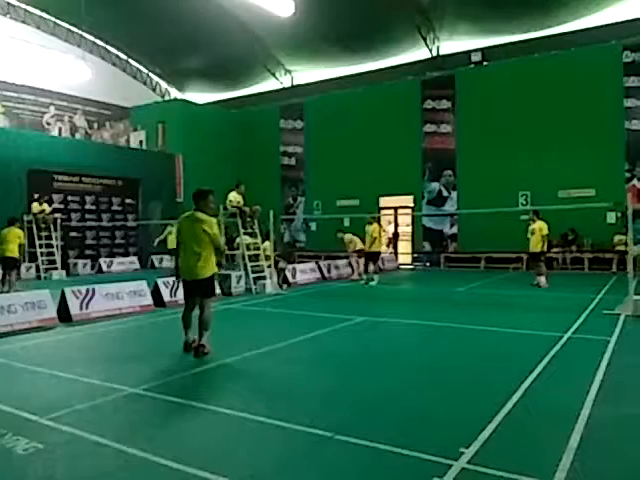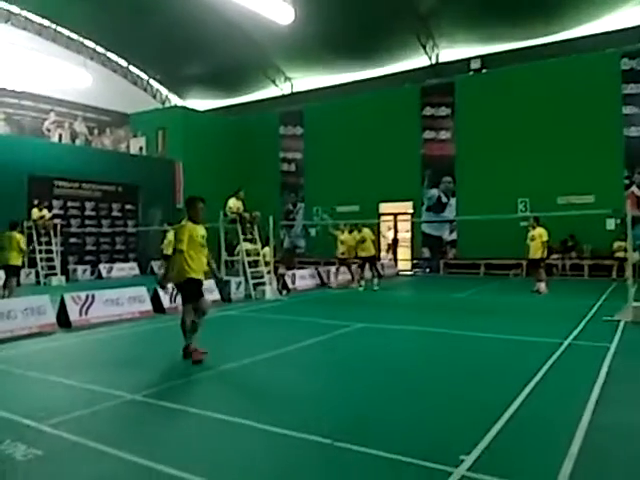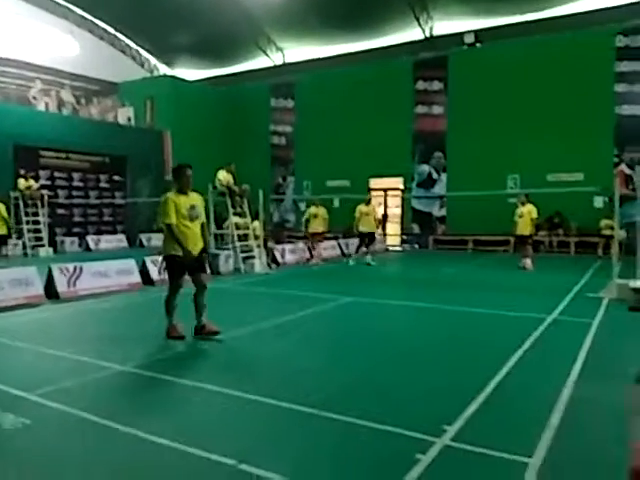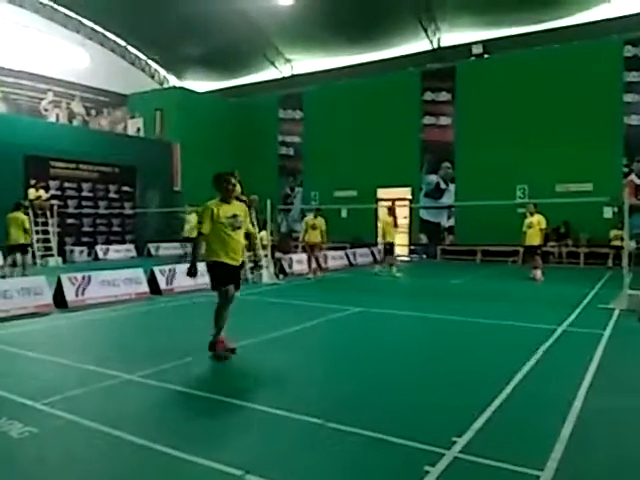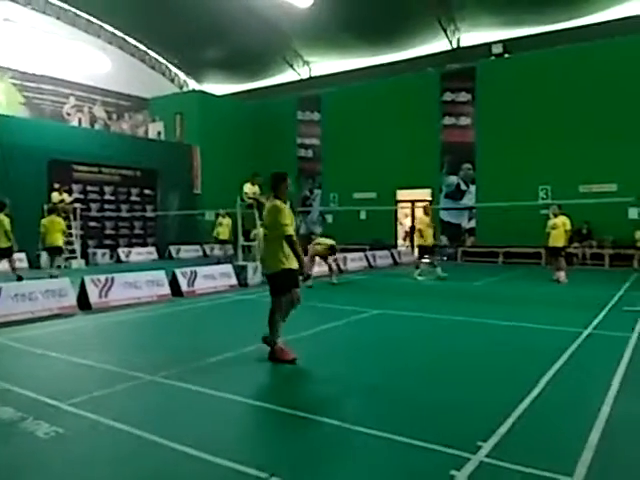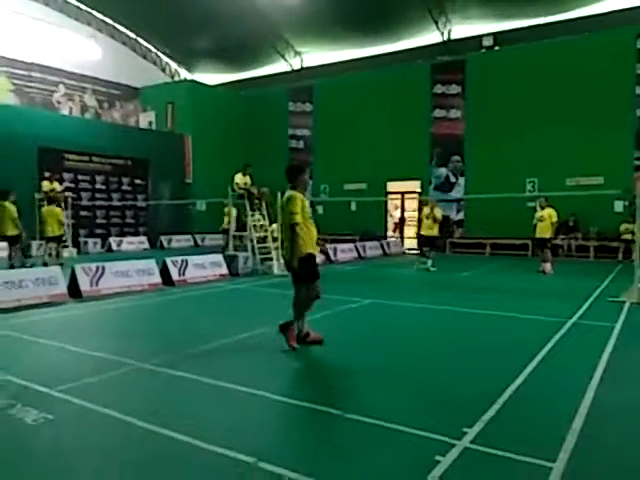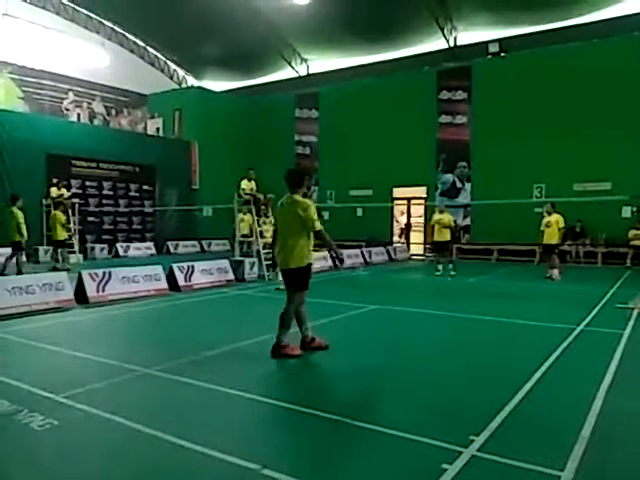
dt=0.7s
person 1, frame 1
left shoulder: (183, 219)
right shoulder: (209, 222)
left elbow: (179, 245)
right elbow: (219, 247)
left wrist: (177, 266)
right wrist: (219, 260)
left hip: (186, 271)
right hip: (204, 270)
left knee: (189, 305)
right knee: (205, 307)
left ankle: (188, 341)
right ankle: (202, 344)
person 1, frame 2
left shoulder: (201, 228)
right shoulder: (185, 227)
left elbow: (204, 253)
right elbow: (177, 252)
left wrist: (213, 271)
right wrist: (168, 275)
left hip: (196, 275)
right hip: (187, 276)
left knee: (189, 311)
right knee: (202, 310)
left ankle: (189, 346)
right ankle: (189, 347)
person 1, frame 3
left shoulder: (198, 198)
right shoulder: (170, 199)
left elbow: (202, 225)
right elbow: (170, 227)
left wrist: (206, 248)
right wrist: (184, 249)
left hip: (196, 251)
right hip: (176, 252)
left knee: (202, 285)
right knee: (175, 288)
left ankle: (201, 324)
right ankle: (171, 325)
person 1, frame 4
left shoulder: (242, 207)
right shoulder: (211, 208)
left elbow: (249, 233)
right elbow: (201, 236)
right wrist: (193, 262)
left hip: (236, 261)
right hip: (218, 260)
left knee: (226, 299)
right knee: (227, 296)
left ankle: (217, 338)
right ankle: (217, 341)
person 1, frame 5
left shoulder: (274, 206)
right shoulder: (279, 208)
right elbow: (289, 239)
right wrist: (303, 264)
left hip: (285, 263)
right hip: (278, 264)
left knee: (293, 300)
right knee: (278, 305)
left ankle: (274, 337)
right ankle: (276, 347)
person 1, frame 6
left shoulder: (298, 197)
right shoulder: (295, 198)
right elbow: (293, 229)
left wrist: (318, 247)
right wrist: (293, 257)
left hip: (302, 253)
right hip: (301, 254)
left knee: (302, 292)
right knee: (314, 292)
left ankle: (302, 331)
right ankle: (291, 325)
person 1, frame 7
left shoulder: (281, 204)
right shoulder: (305, 205)
left elbow: (276, 233)
right elbow: (319, 233)
left wrist: (275, 255)
right wrist: (336, 252)
left hip: (285, 260)
right hip: (299, 261)
left knee: (298, 300)
right knee: (293, 302)
left ankle: (307, 338)
right ankle: (280, 344)
